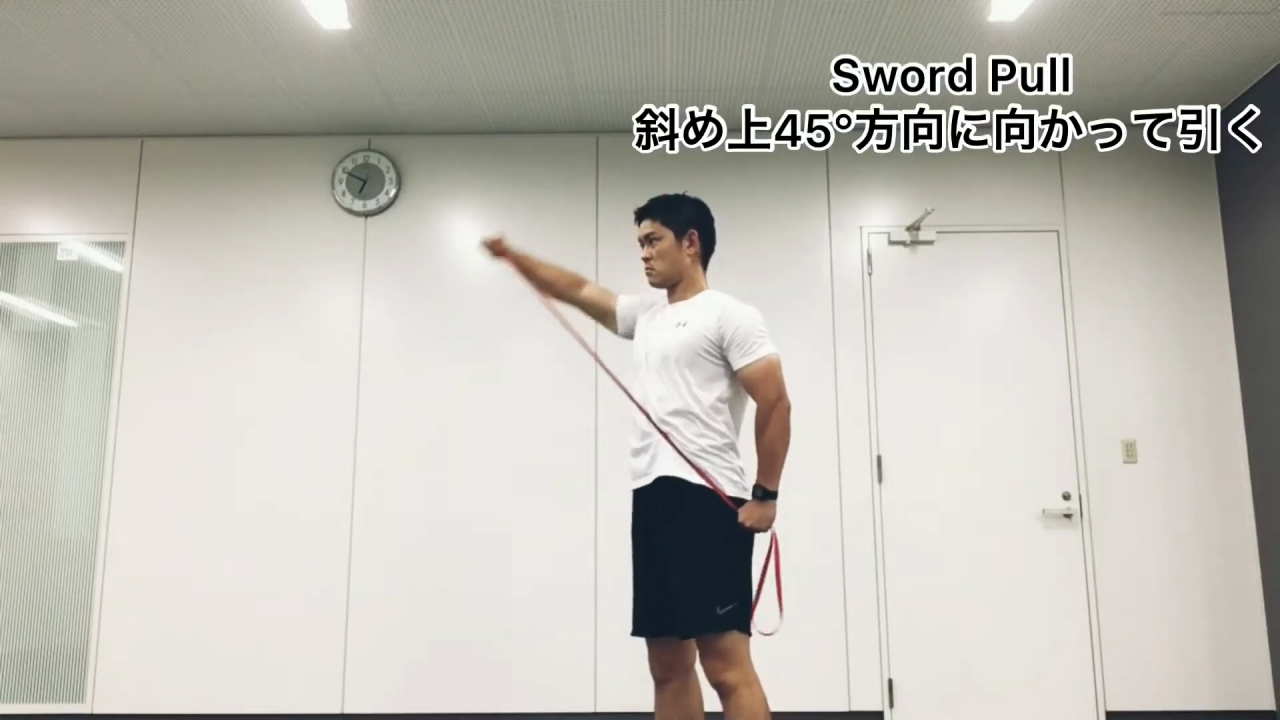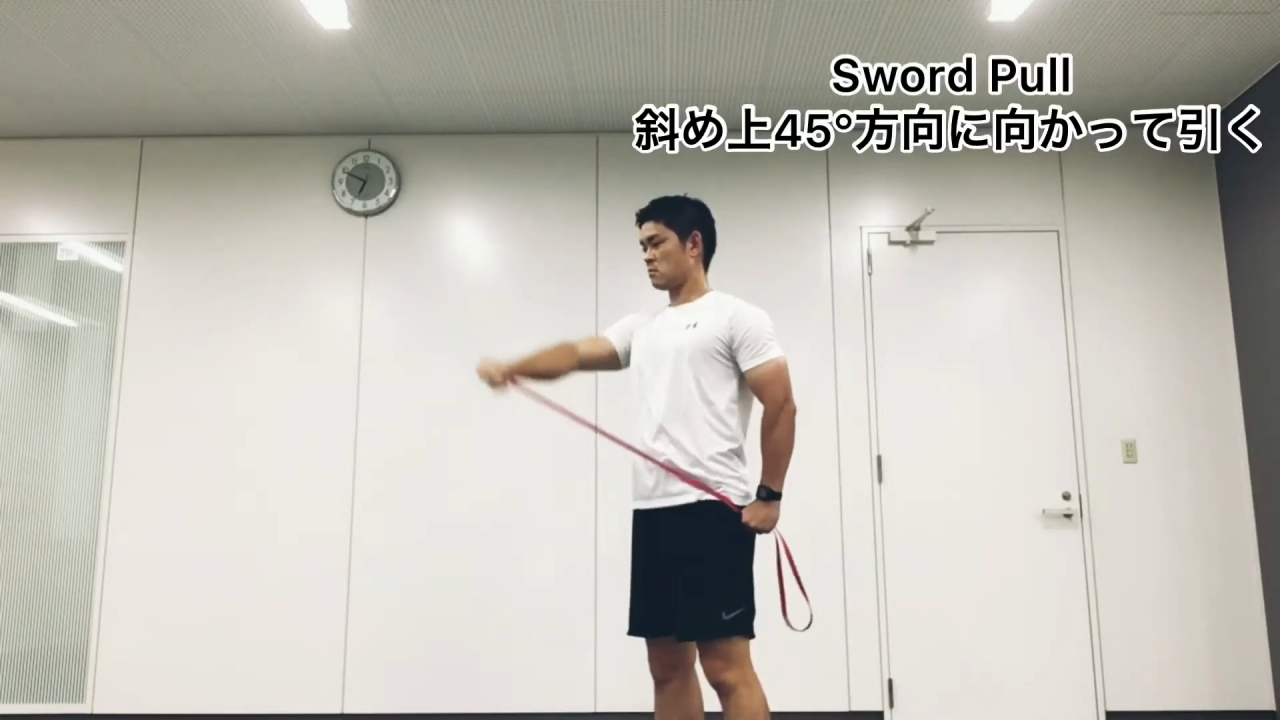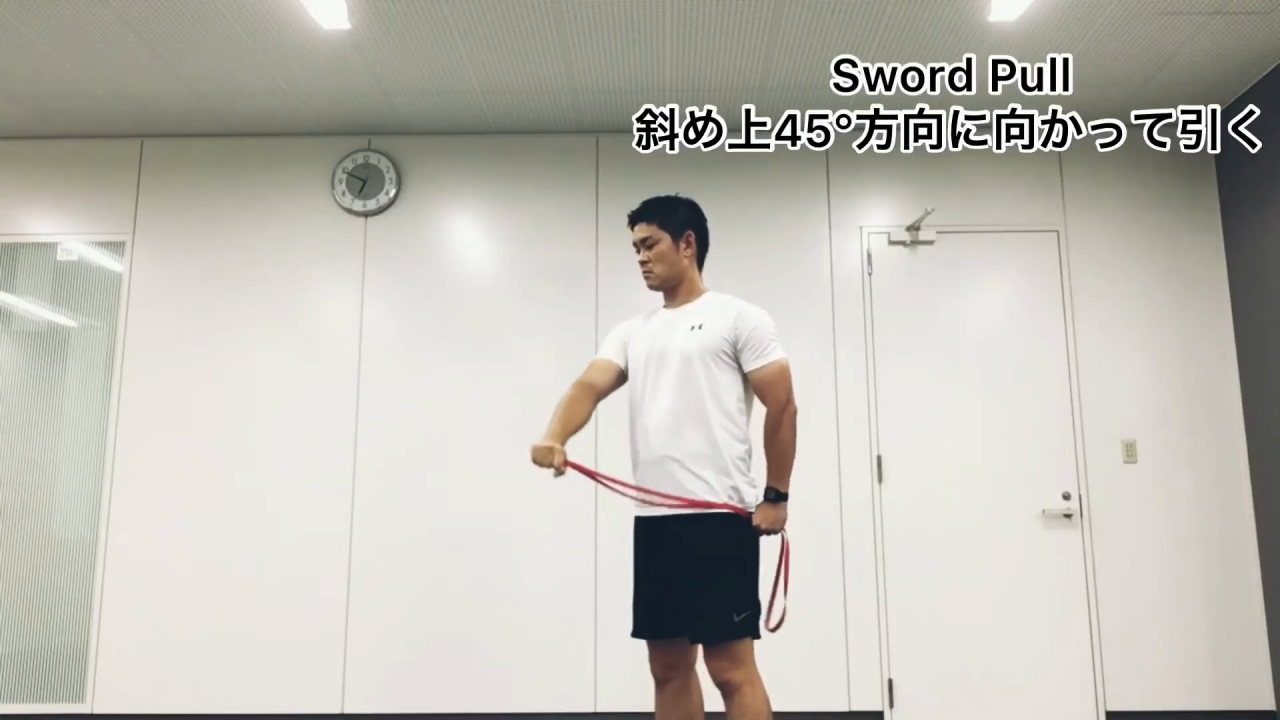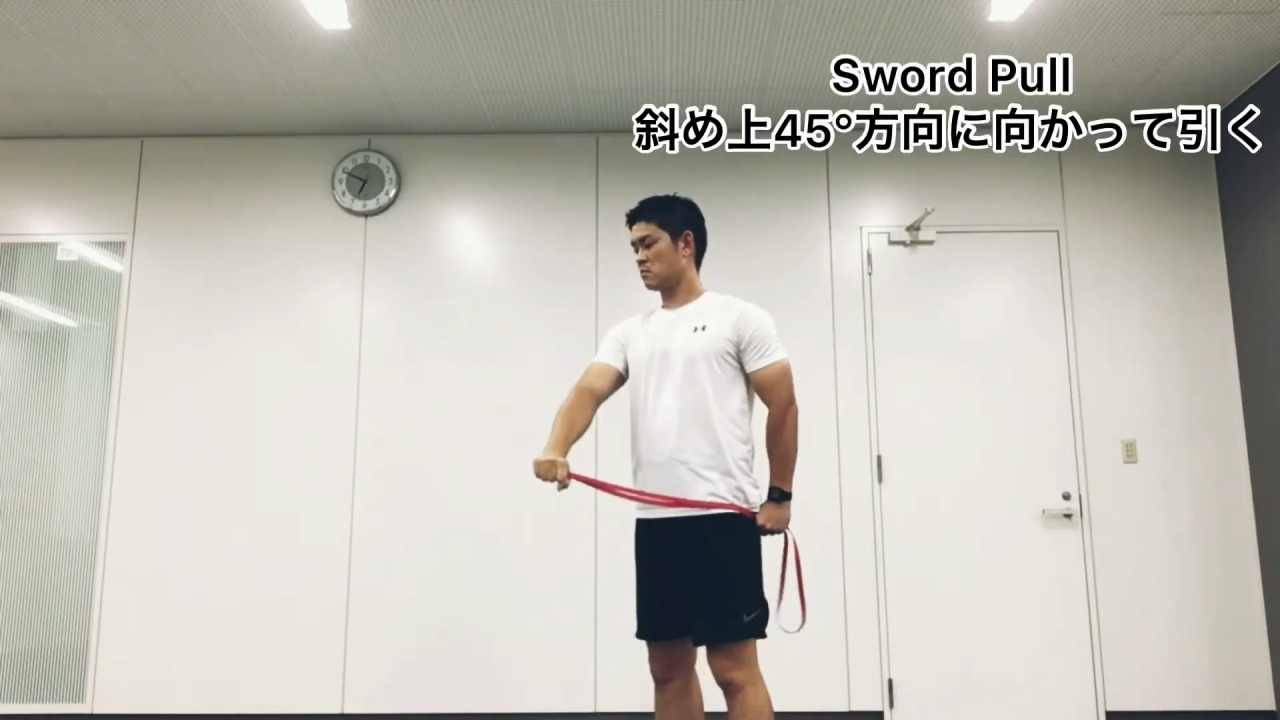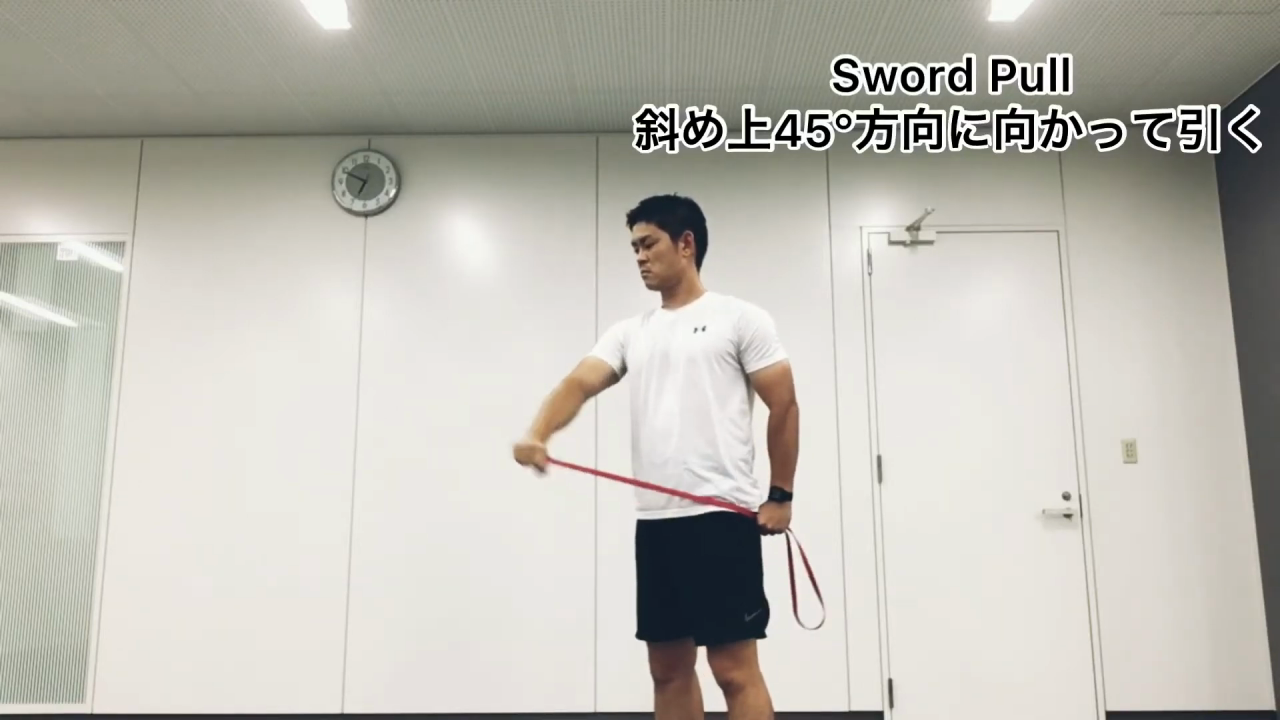
dt=0.3s
person 1, frame 1
left shoulder: (728, 315)
right shoulder: (647, 314)
left elbow: (776, 404)
right elbow: (580, 291)
left wrist: (764, 494)
right wrist: (512, 255)
left hip: (706, 501)
right hip: (651, 499)
left knee: (726, 664)
right knee: (668, 664)
person 1, frame 2
left shoulder: (737, 317)
right shoulder: (643, 327)
left elbow: (781, 406)
right elbow: (575, 354)
left wrist: (769, 495)
right wrist: (511, 366)
left hip: (711, 511)
right hip: (652, 511)
left knee: (727, 666)
right knee: (668, 665)
person 1, frame 3
left shoulder: (738, 318)
right shoulder: (632, 332)
left elbow: (782, 407)
right elbow: (589, 386)
left wrist: (775, 497)
right wrist: (554, 439)
left hip: (718, 516)
right hip: (653, 518)
left knee: (730, 667)
right knee: (669, 666)
person 1, frame 4
left shoulder: (739, 319)
right shoulder: (628, 333)
left elbow: (783, 407)
right elbow: (588, 391)
left wrist: (779, 496)
right wrist: (556, 449)
left hip: (722, 517)
right hip: (654, 521)
left knee: (733, 668)
right knee: (668, 667)
person 1, frame 5
left shoulder: (739, 319)
right shoulder: (631, 332)
left elbow: (785, 406)
right elbow: (578, 385)
left wrist: (780, 496)
right wrist: (537, 433)
left hip: (721, 515)
right hip: (655, 519)
left knee: (735, 669)
right knee: (669, 667)
